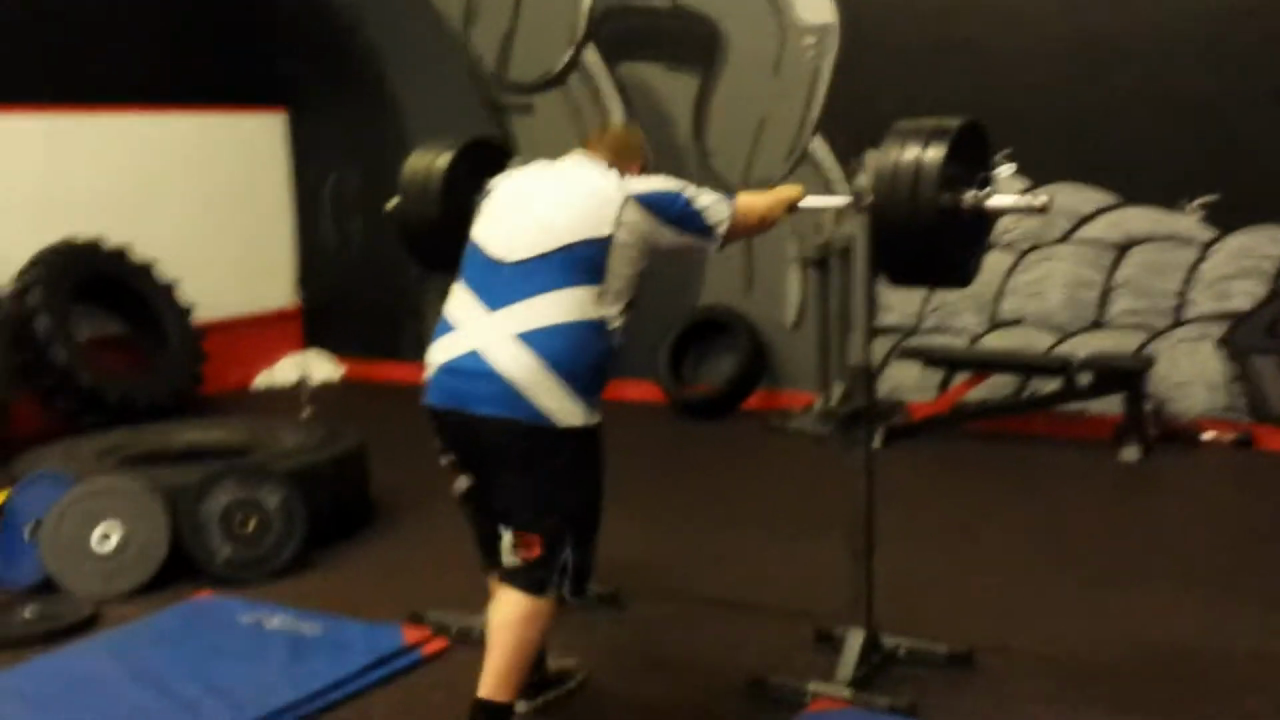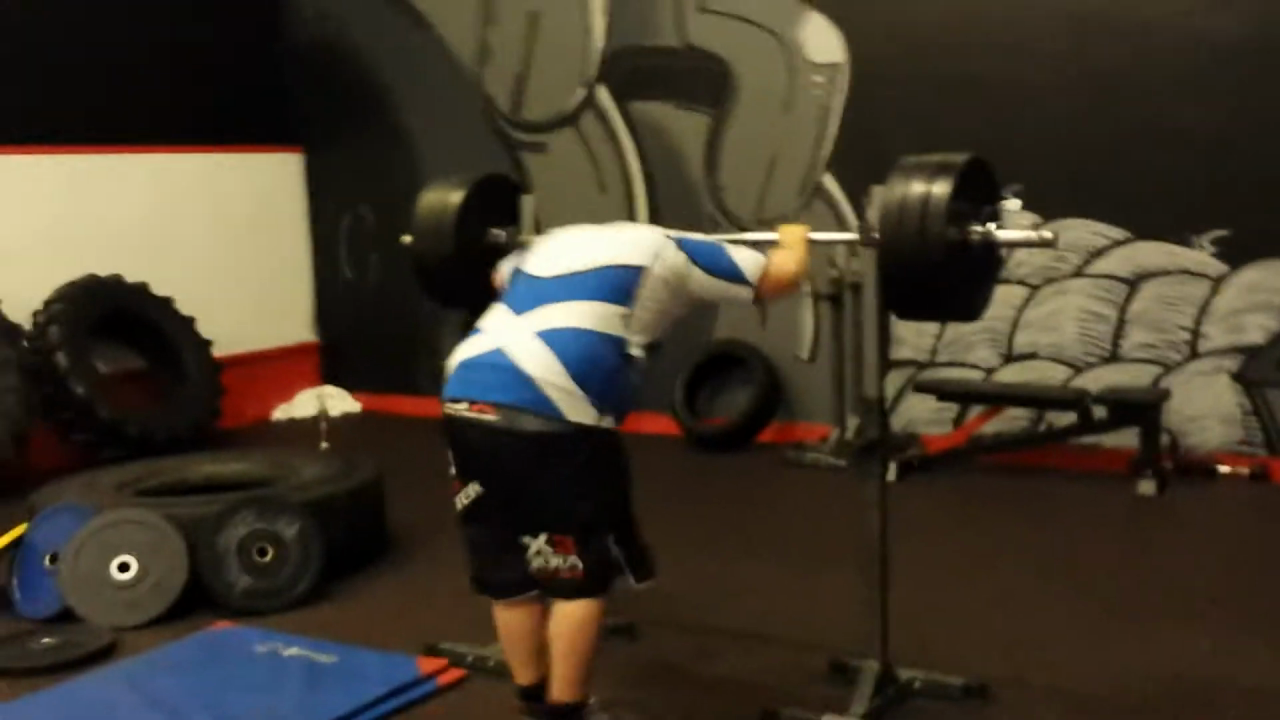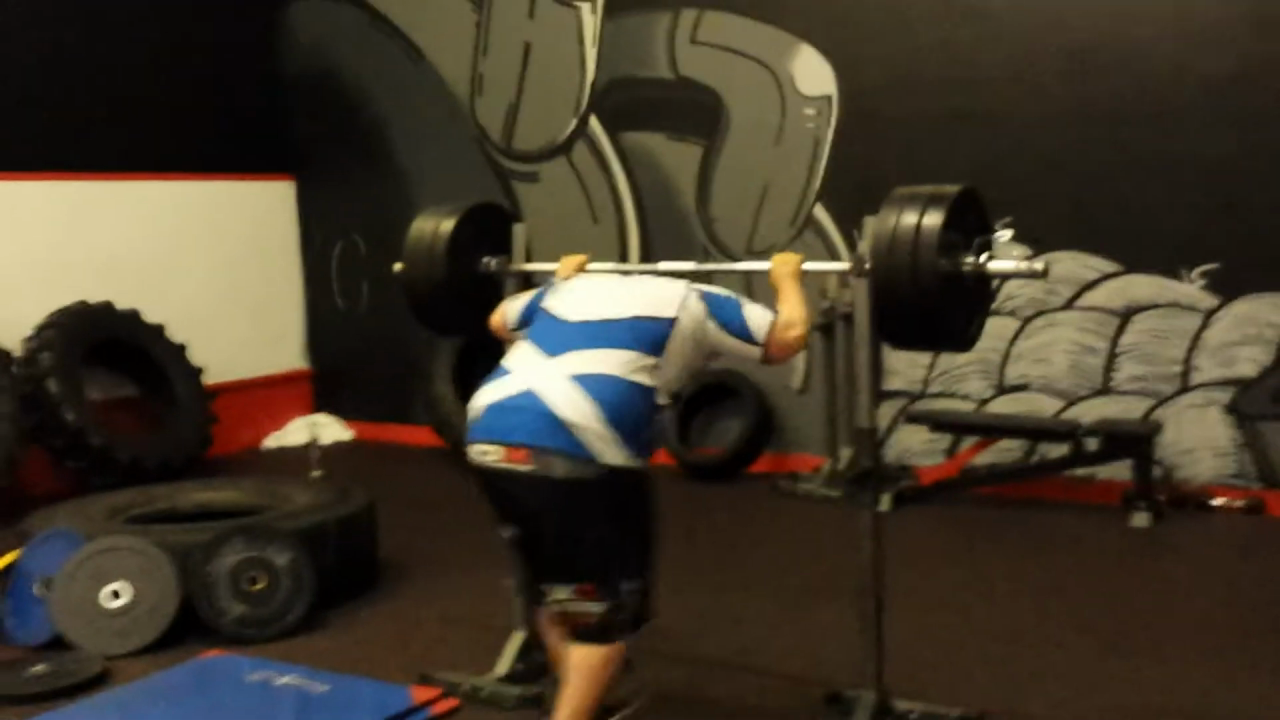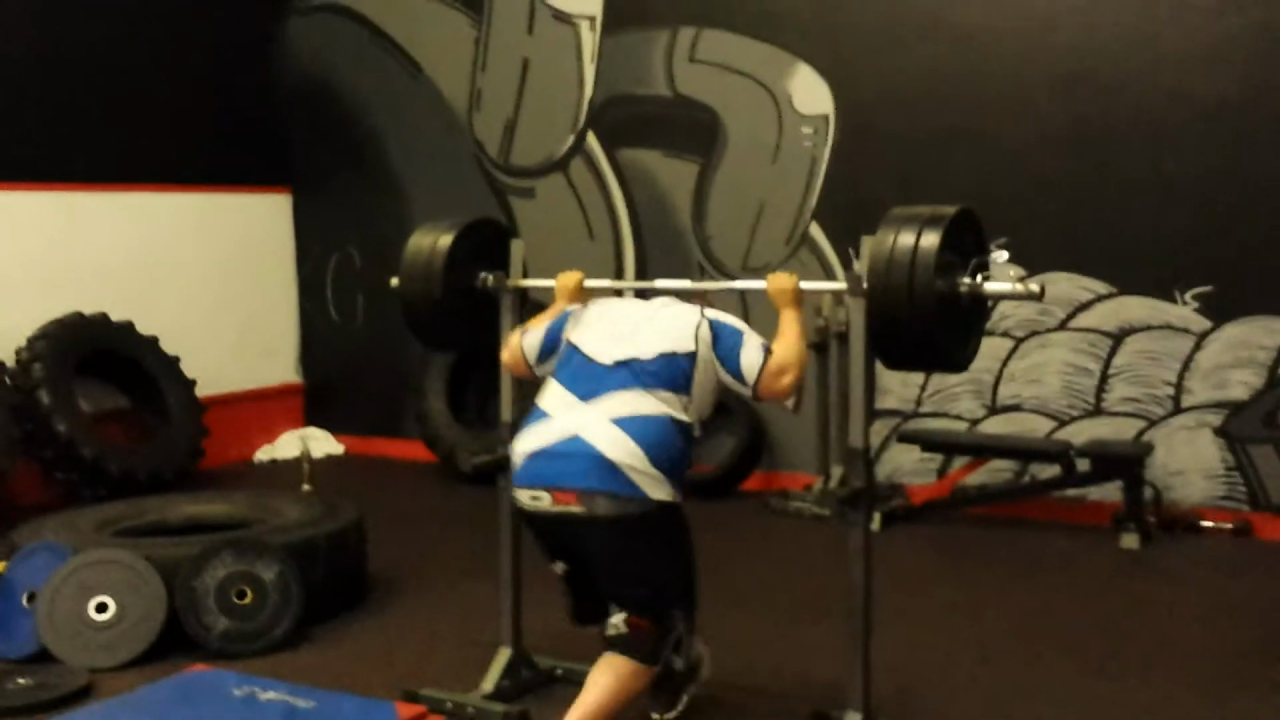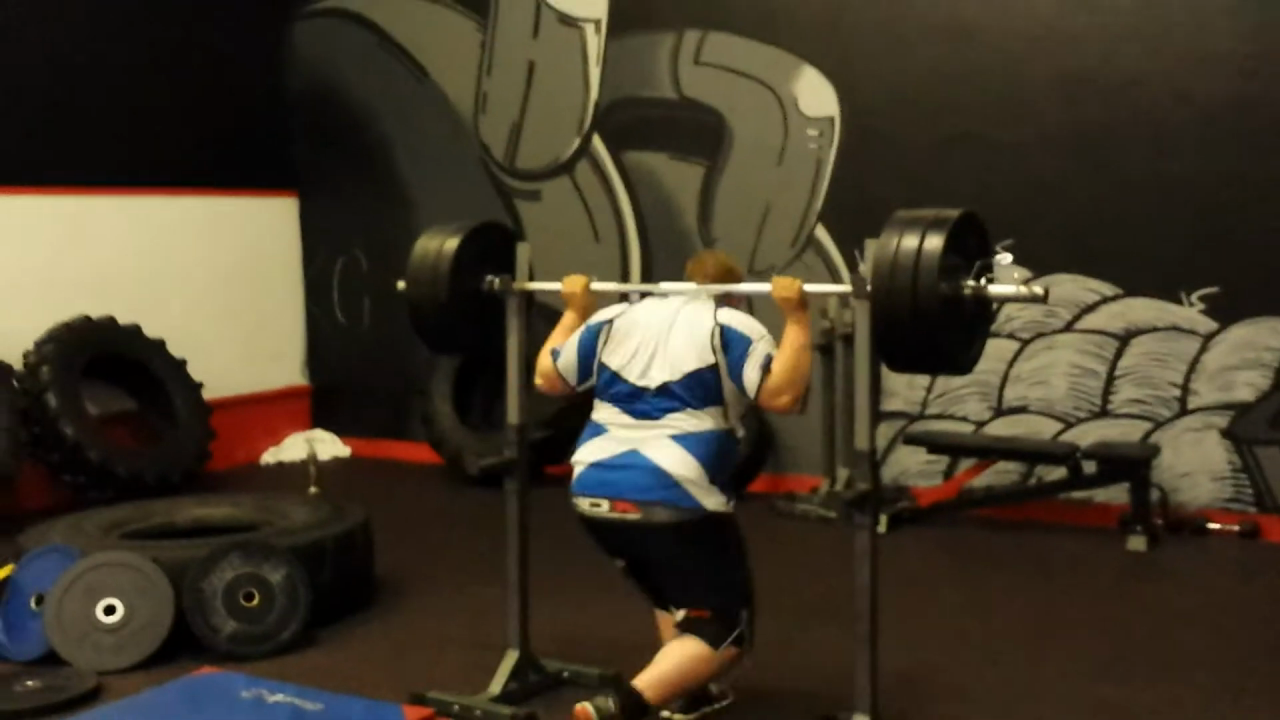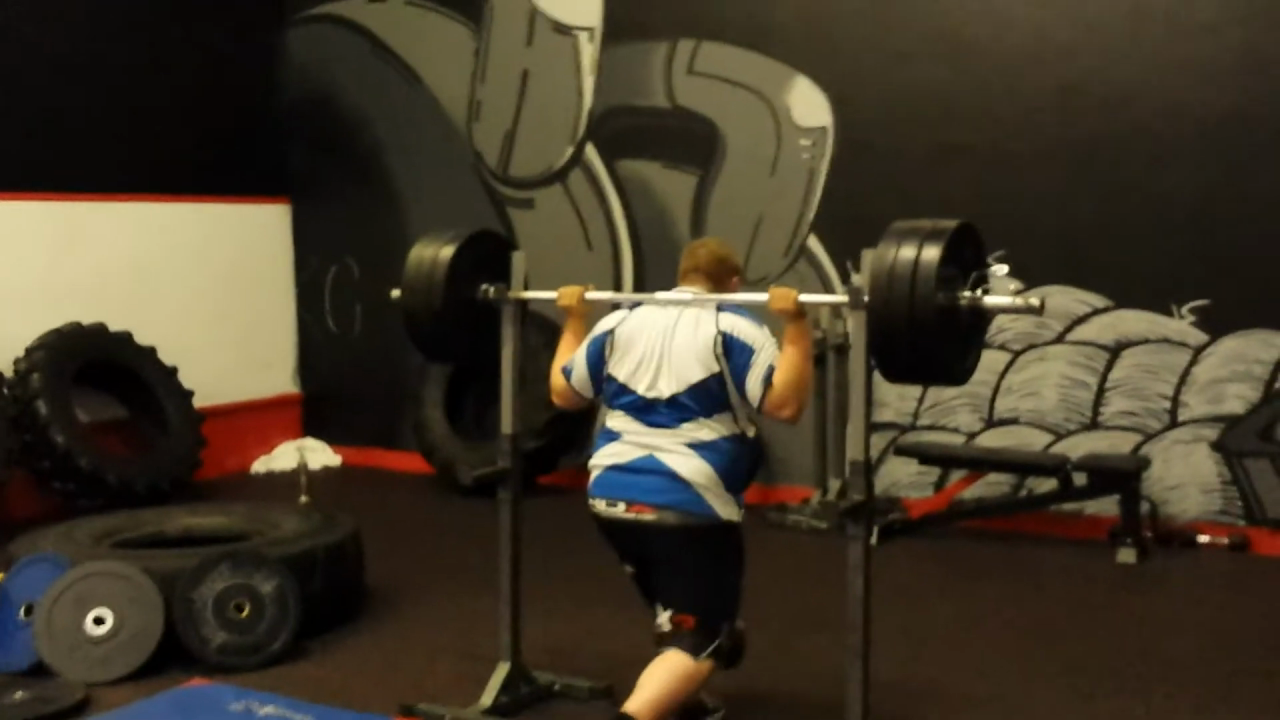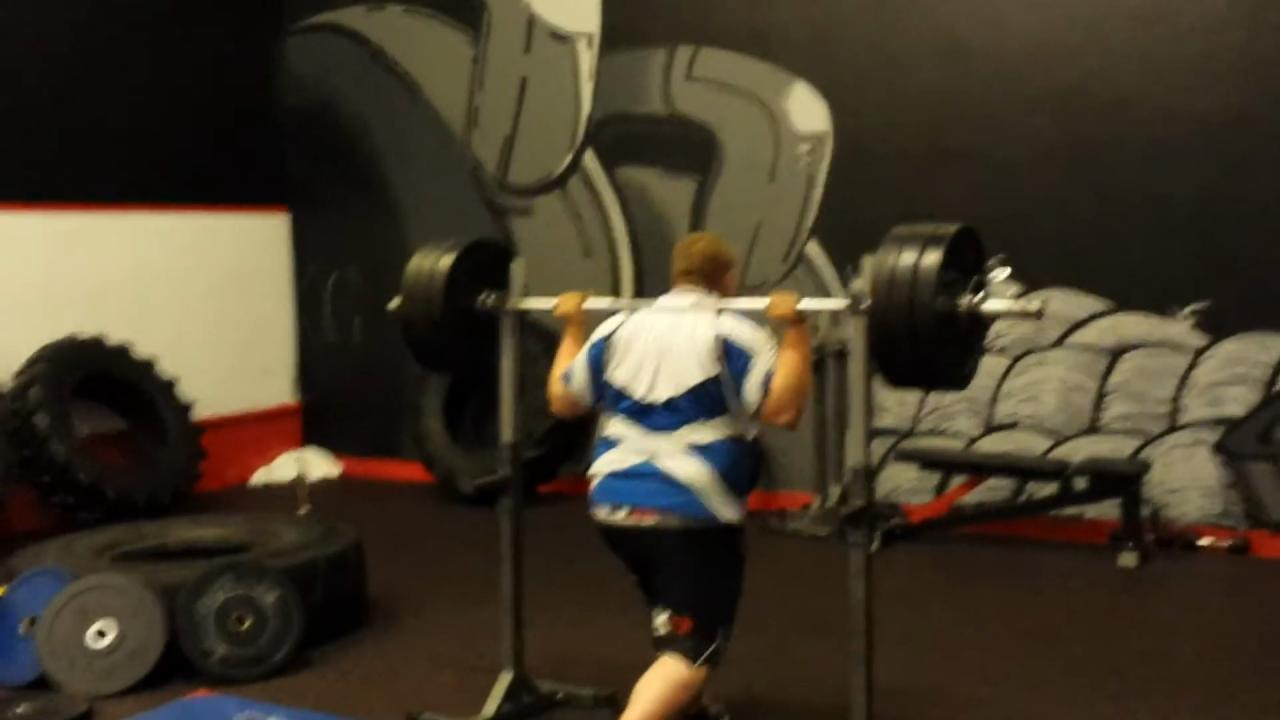
dt=0.2s
person 1, frame 1
left shoulder: (510, 182)
right shoulder: (631, 198)
right elbow: (744, 215)
right wrist: (782, 197)
left hip: (449, 387)
right hip: (535, 398)
left knee: (510, 546)
right knee: (540, 565)
person 1, frame 2
left shoulder: (563, 238)
right shoulder: (670, 250)
left elbow: (504, 280)
right elbow: (778, 277)
right wrist: (792, 243)
left hip: (465, 398)
right hip: (551, 410)
left knee: (508, 567)
right knee: (585, 565)
person 1, frame 3
left shoulder: (580, 285)
right shoulder: (697, 302)
left elbow: (500, 323)
right elbow: (788, 335)
right wrist: (787, 281)
left hip: (491, 438)
right hip: (577, 452)
left knee: (554, 584)
right knee: (604, 602)
person 1, frame 4
left shoulder: (592, 311)
right shoulder: (714, 327)
left elbow: (513, 358)
right elbow: (779, 379)
left wrist: (564, 302)
right wrist: (790, 308)
left hip: (535, 480)
right hip: (620, 489)
left knee: (618, 605)
right knee: (646, 637)
left ankle: (667, 682)
person 1, frame 5
left shoulder: (615, 317)
right shoulder: (730, 326)
left elbow: (548, 377)
right elbow: (782, 392)
left wrist: (575, 309)
right wrist: (796, 314)
left hip: (595, 494)
right hip: (676, 501)
left knee: (674, 595)
right knee: (722, 631)
person 1, frame 6
left shoulder: (618, 324)
right shoulder: (732, 329)
left elbow: (563, 394)
right elbow: (786, 404)
left wrist: (573, 321)
right wrist: (795, 325)
left hip: (611, 499)
right hip: (692, 508)
left knee: (678, 612)
right knee: (695, 644)
person 1, frame 7
left shoulder: (616, 328)
right shoulder: (731, 333)
left elbow: (563, 401)
right elbow: (783, 409)
left wrist: (572, 329)
right wrist: (794, 331)
left hip: (613, 503)
right hip: (691, 511)
left knee: (680, 615)
right knee: (690, 647)
